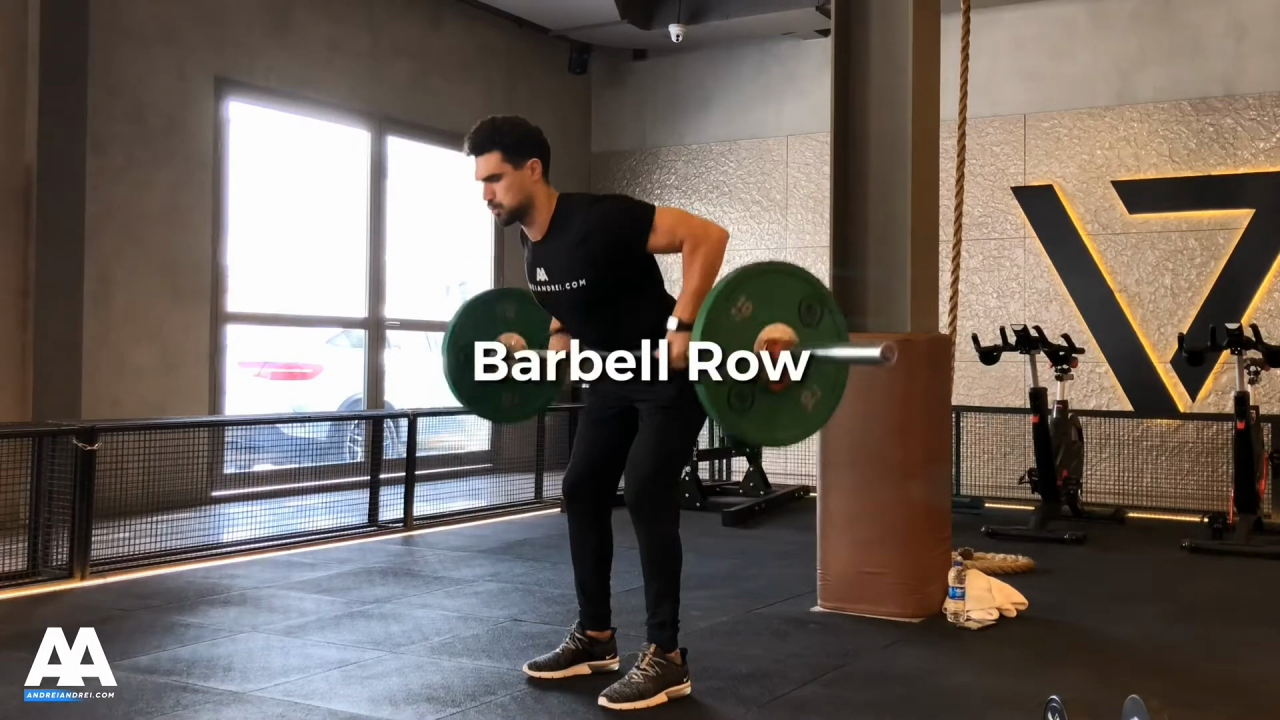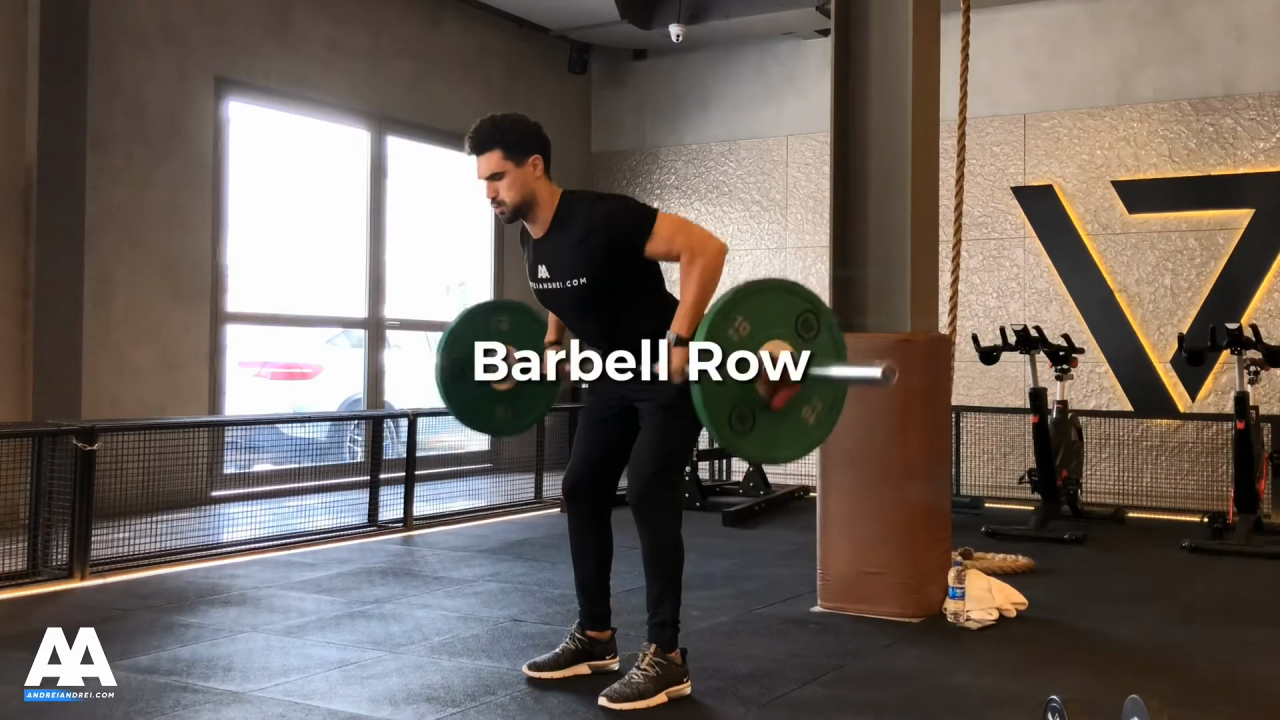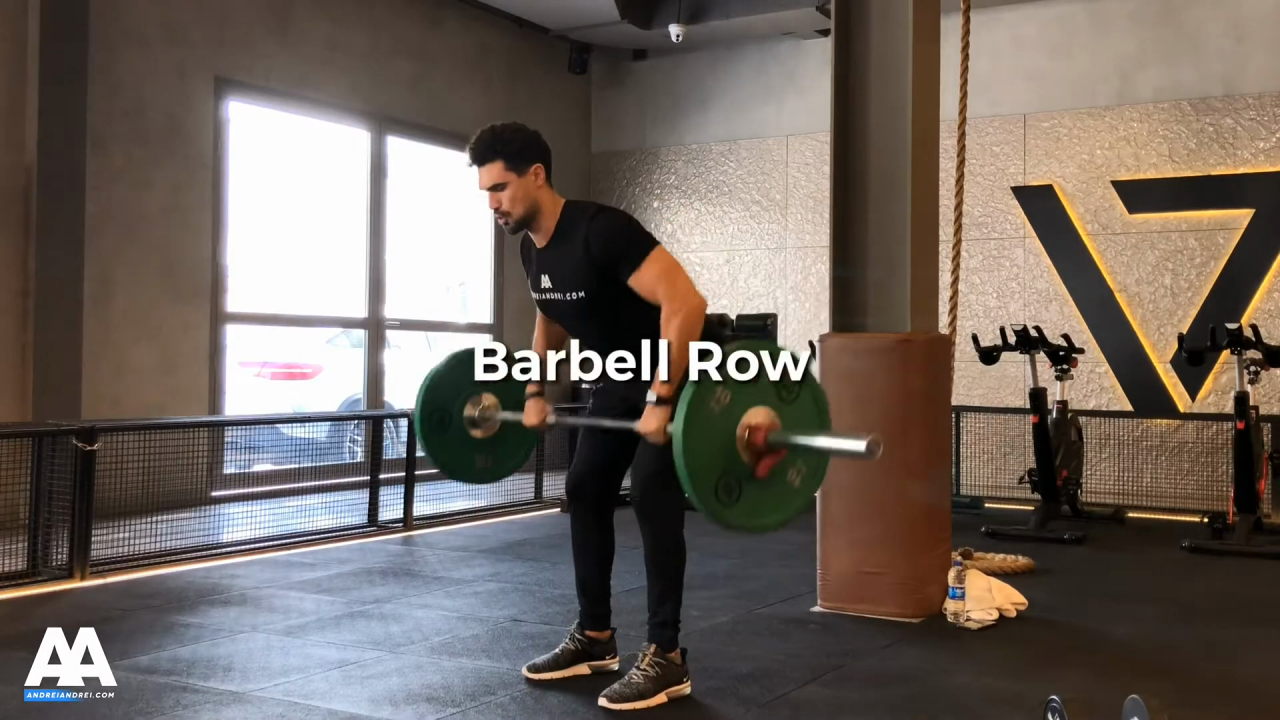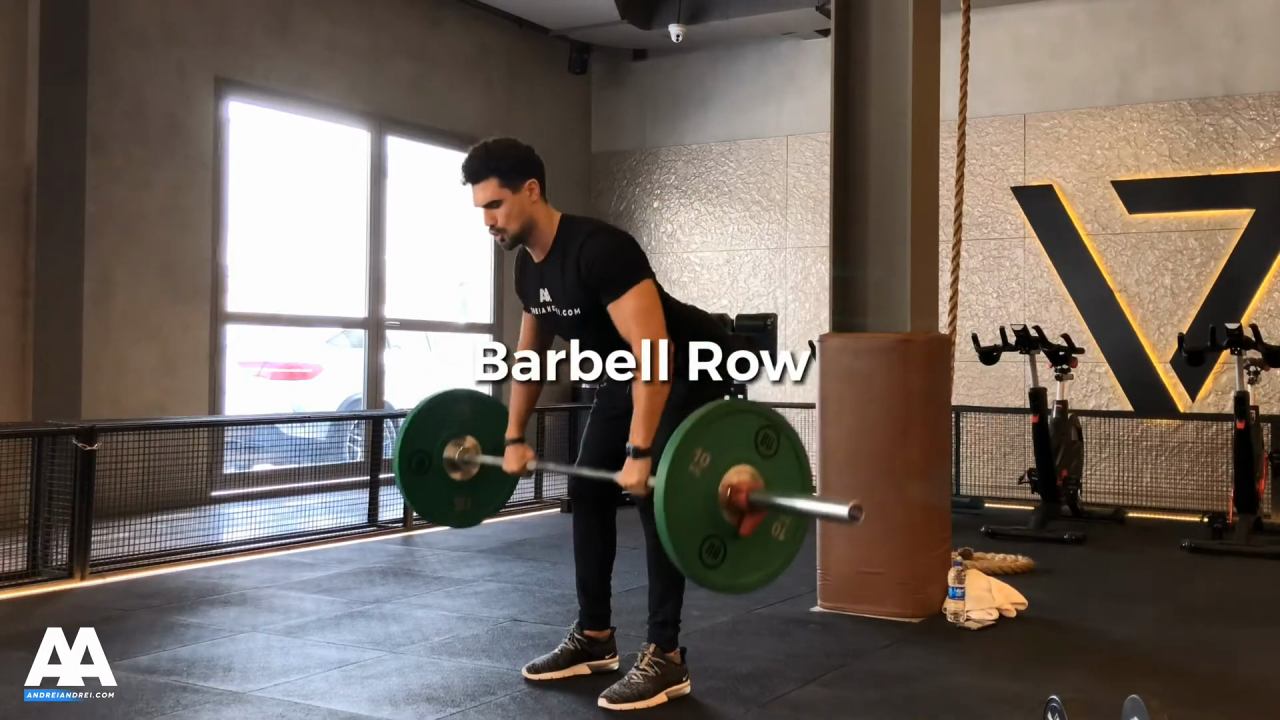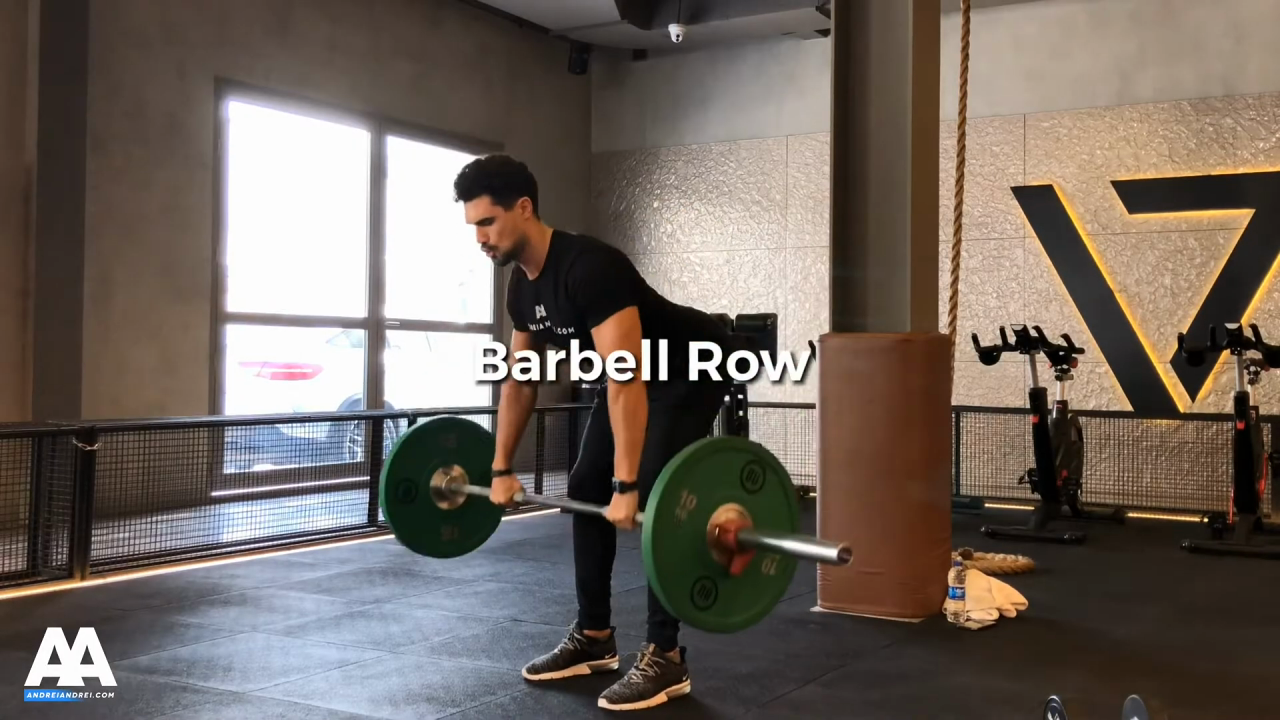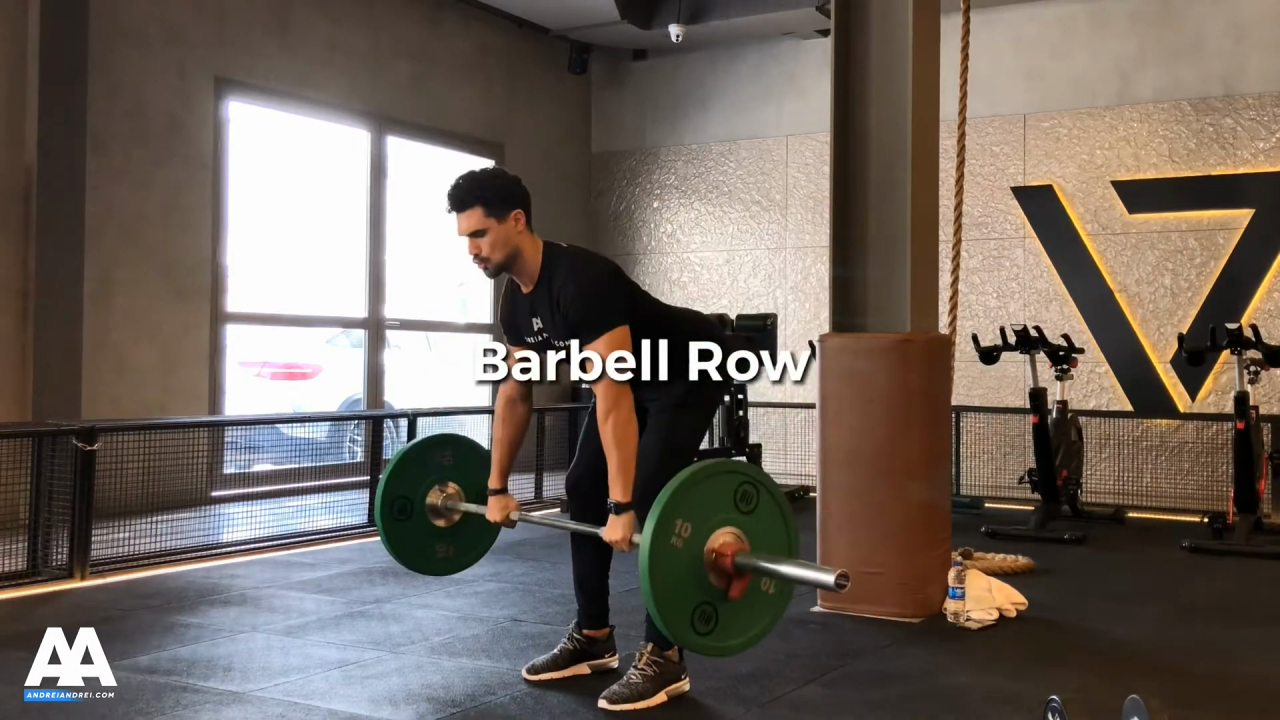
dt=0.2s
person 1, frame 1
left shoulder: (597, 219)
right shoulder: (532, 240)
left elbow: (708, 237)
left wrist: (682, 328)
right wrist: (559, 334)
left hip: (673, 368)
right hip: (615, 371)
left knee: (646, 493)
right knee: (582, 489)
left ankle: (665, 657)
right ankle: (594, 636)
person 1, frame 2
left shoulder: (601, 217)
right shoulder: (531, 237)
left elbow: (706, 248)
left wrist: (680, 340)
right wrist: (553, 341)
left hip: (672, 371)
right hip: (614, 370)
left knee: (648, 495)
right knee: (581, 490)
left ankle: (665, 657)
right ankle: (594, 636)
person 1, frame 3
left shoulder: (601, 231)
right shoulder: (531, 249)
left elbow: (686, 303)
right elbow: (550, 317)
left wrist: (661, 403)
right wrist: (535, 393)
left hip: (679, 368)
right hip: (620, 371)
left knee: (651, 494)
right knee: (585, 490)
left ankle: (665, 657)
right ankle: (594, 636)
person 1, frame 4
left shoulder: (599, 249)
right shoulder: (527, 267)
left elbow: (654, 347)
right elbow: (529, 354)
left wrist: (641, 455)
right wrist: (515, 437)
left hip: (689, 365)
right hip: (624, 371)
left knee: (655, 497)
right knee: (587, 490)
left ankle: (665, 658)
right ankle: (594, 637)
person 1, frame 5
left shoulder: (590, 268)
right shoulder: (522, 288)
left elbow: (627, 379)
right elbow: (519, 378)
left wrist: (627, 489)
right wrist: (501, 470)
left hip: (690, 367)
right hip: (629, 375)
left knee: (654, 499)
right knee: (585, 490)
left ankle: (664, 657)
right ankle: (594, 637)
person 1, frame 6
left shoulder: (583, 281)
right shoulder: (516, 300)
left elbow: (613, 401)
right elbow: (514, 394)
left wrist: (623, 509)
right wrist: (497, 488)
left hip: (688, 368)
right hip: (633, 374)
left knee: (651, 498)
right knee: (582, 489)
left ankle: (663, 658)
right ankle: (592, 636)
